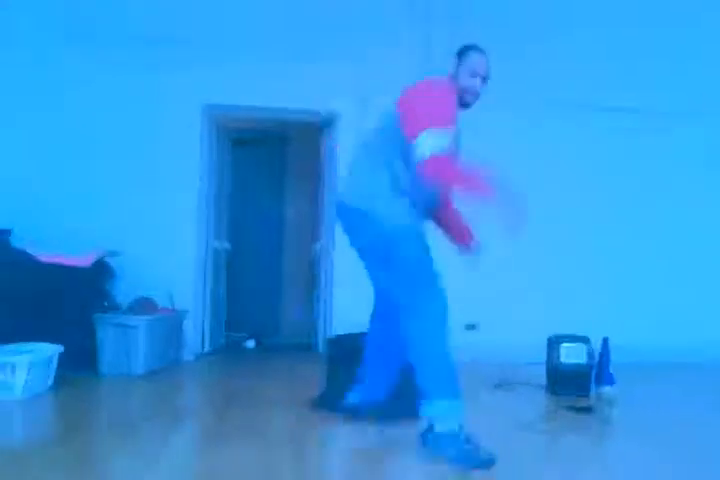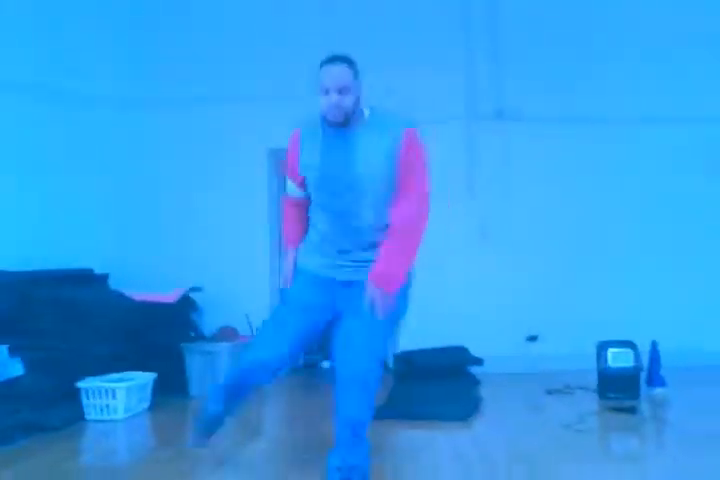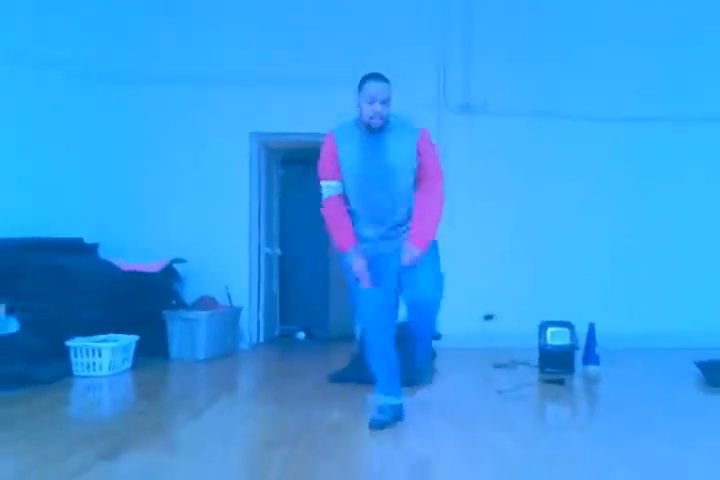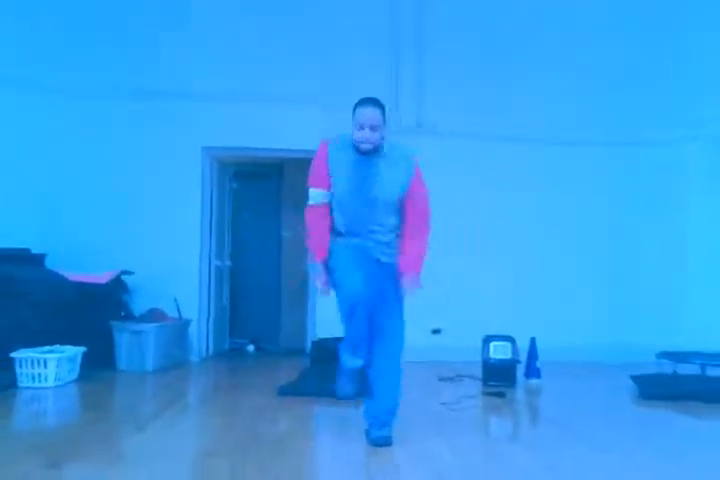
dt=0.4s
person 1, frame 1
left shoulder: (442, 110)
right shoulder: (433, 94)
right elbow: (432, 163)
left wrist: (462, 235)
right wrist: (488, 187)
left hip: (387, 216)
right hip: (375, 212)
left knee: (396, 308)
right knee: (425, 306)
left ankle: (368, 395)
person 1, frame 2
left shoulder: (398, 137)
right shoulder: (305, 136)
left elbow: (411, 213)
right elbow: (296, 201)
left wrist: (386, 277)
right wrist: (292, 257)
left hip: (379, 276)
right hip: (319, 269)
left knee: (359, 369)
right knee: (275, 349)
right ankle: (225, 395)
person 1, frame 3
left shoulder: (414, 135)
right shoulder: (337, 140)
left elbow: (430, 190)
right elbow: (333, 202)
left wrist: (417, 240)
right wrist: (351, 253)
left hip: (414, 242)
right hip: (368, 248)
left knee: (425, 300)
right knee: (376, 323)
left ankle: (421, 347)
right ankle: (390, 399)
person 1, frame 4
left shoulder: (406, 167)
right shoulder: (330, 153)
left elbow: (416, 224)
right elbow: (317, 209)
left wrist: (410, 270)
right wrist: (318, 262)
left hip: (388, 259)
right hip: (346, 251)
left knee: (388, 338)
right knee: (356, 293)
left ankle: (380, 419)
right ankle: (353, 358)
